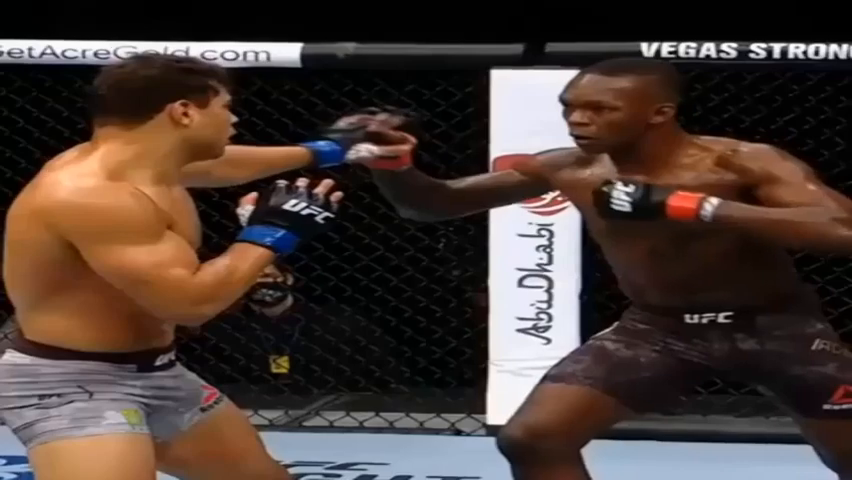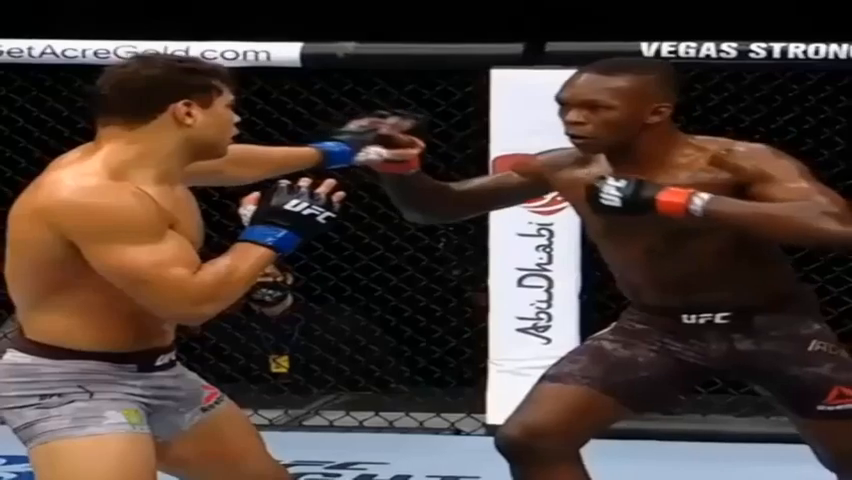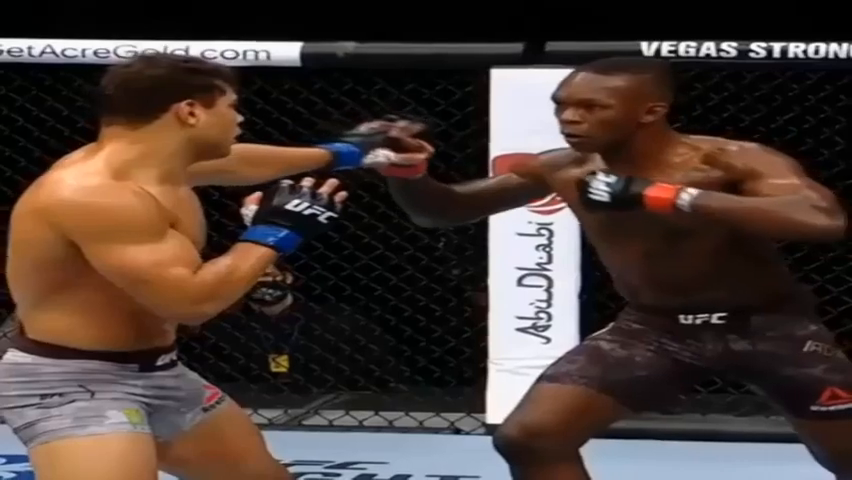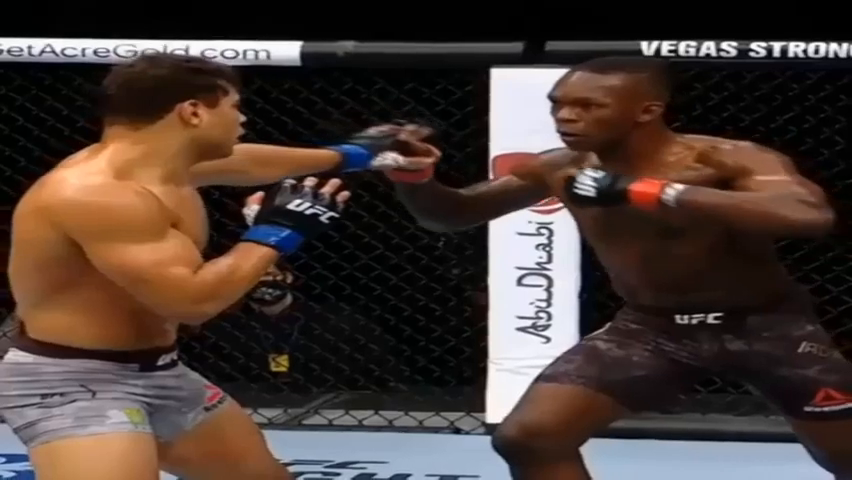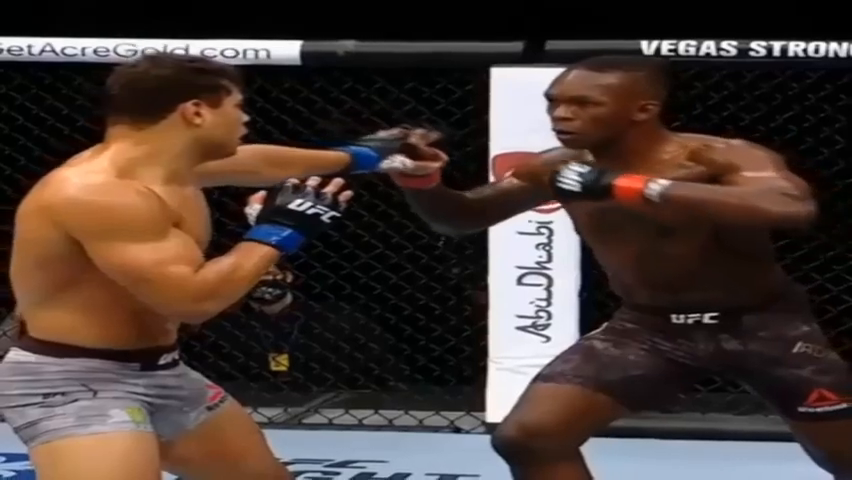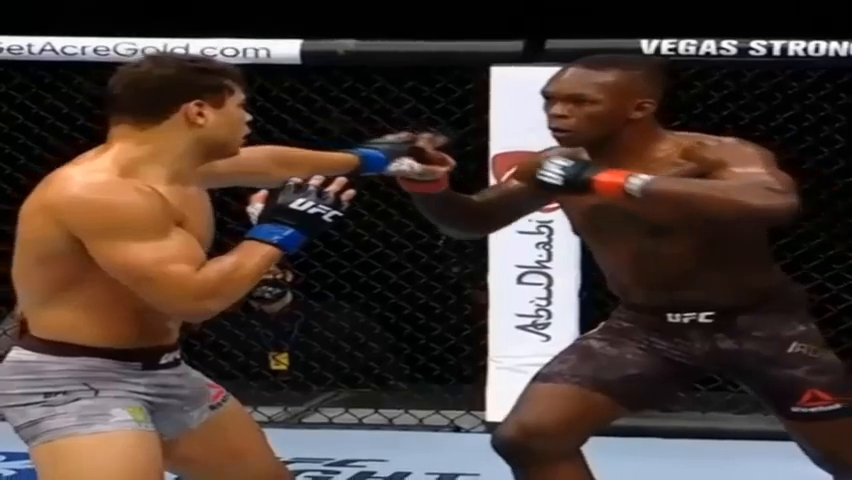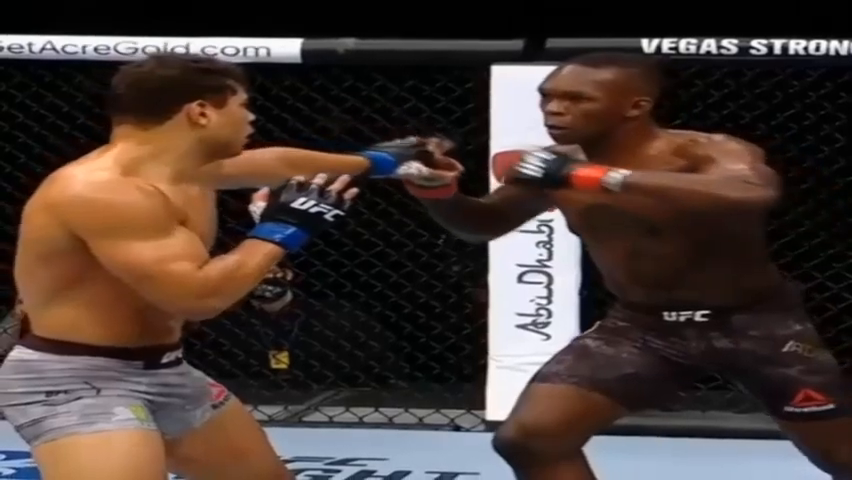
dt=0.2s
person 1, frame 1
left shoulder: (745, 163)
right shoulder: (569, 170)
right elbow: (434, 205)
left wrist: (686, 204)
right wrist: (392, 163)
left hip: (773, 324)
right hip: (655, 326)
right knee: (529, 438)
person 1, frame 2
left shoulder: (740, 162)
right shoulder: (565, 170)
right elbow: (437, 208)
left wrist: (673, 200)
right wrist: (399, 168)
right hip: (653, 326)
right knee: (527, 439)
person 1, frame 3
left shoulder: (734, 161)
right shoulder: (561, 171)
right elbow: (443, 211)
left wrist: (661, 195)
right wrist: (405, 172)
right hip: (649, 327)
right knee: (526, 438)
person 1, frame 4
left shoulder: (728, 159)
right shoulder: (559, 170)
left elbow: (811, 214)
right elbow: (450, 215)
left wrist: (647, 191)
right wrist: (413, 178)
right hip: (648, 326)
right knee: (525, 438)
person 1, frame 5
left shoulder: (721, 157)
right shoulder: (559, 168)
left elbow: (794, 207)
right elbow: (460, 218)
left wrist: (630, 186)
right wrist: (419, 180)
left hip: (761, 323)
right hip: (644, 326)
right knee: (525, 438)
person 1, frame 6
left shoulder: (716, 154)
right shoulder: (558, 166)
left elbow: (775, 201)
right elbow: (470, 222)
left wrist: (610, 181)
right wrist: (427, 184)
left hip: (757, 321)
right hip: (641, 326)
right knee: (525, 438)
person 1, frame 7
left shoulder: (707, 151)
right shoulder: (557, 165)
left elbow: (754, 194)
right elbow: (480, 225)
left wrist: (593, 176)
right wrist: (434, 189)
left hip: (754, 320)
right hip: (638, 325)
right knee: (526, 438)
person 2, frame 1
left shoulder: (145, 162)
right shoulder: (88, 197)
left elbow: (221, 164)
right elbow: (190, 302)
left wrist: (321, 152)
right wrist: (271, 235)
left hip: (158, 374)
right hip: (70, 384)
person 2, frame 2
left shoulder: (150, 161)
right shoulder: (91, 196)
left elbow: (229, 162)
right elbow: (191, 302)
left wrist: (331, 153)
right wrist: (272, 234)
left hip: (158, 373)
right hip: (70, 385)
person 2, frame 3
left shoulder: (156, 162)
right shoulder: (91, 195)
left elbow: (234, 163)
right elbow: (192, 301)
left wrist: (338, 154)
right wrist: (274, 234)
left hip: (158, 373)
right hip: (69, 384)
person 2, frame 4
left shoulder: (162, 162)
right shoulder: (93, 195)
left elbow: (245, 162)
right elbow: (193, 300)
left wrist: (347, 156)
right wrist: (274, 233)
left hip: (160, 373)
right hip: (70, 385)
person 2, frame 5
left shoulder: (170, 163)
right shoulder: (96, 194)
left elbow: (256, 163)
right elbow: (194, 299)
left wrist: (356, 157)
right wrist: (277, 233)
left hip: (161, 373)
right hip: (72, 383)
person 2, frame 6
left shoulder: (176, 163)
right shoulder: (97, 193)
left elbow: (265, 163)
right elbow: (196, 298)
left wrist: (365, 160)
right wrist: (279, 231)
left hip: (162, 372)
right hip: (72, 383)
person 2, frame 7
left shoulder: (187, 166)
right shoulder: (101, 192)
left elbow: (275, 163)
right elbow: (199, 296)
left wrist: (374, 163)
right wrist: (282, 230)
left hip: (165, 372)
right hip: (74, 383)
